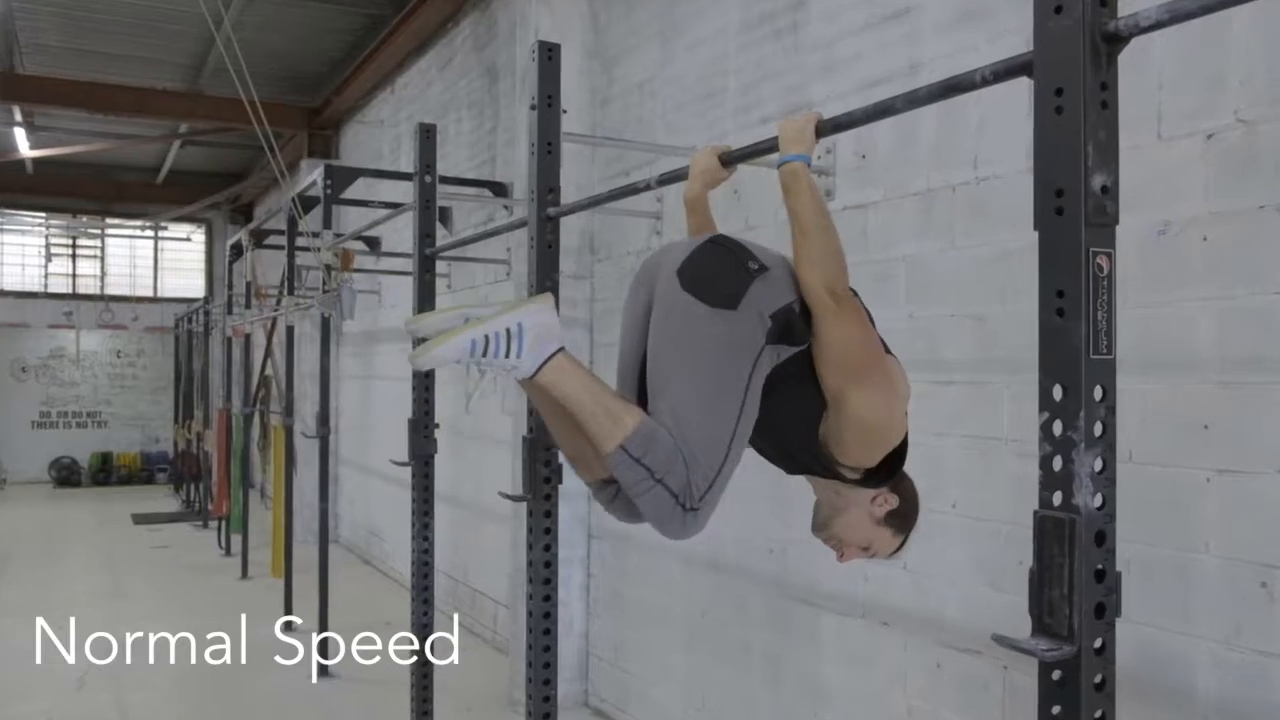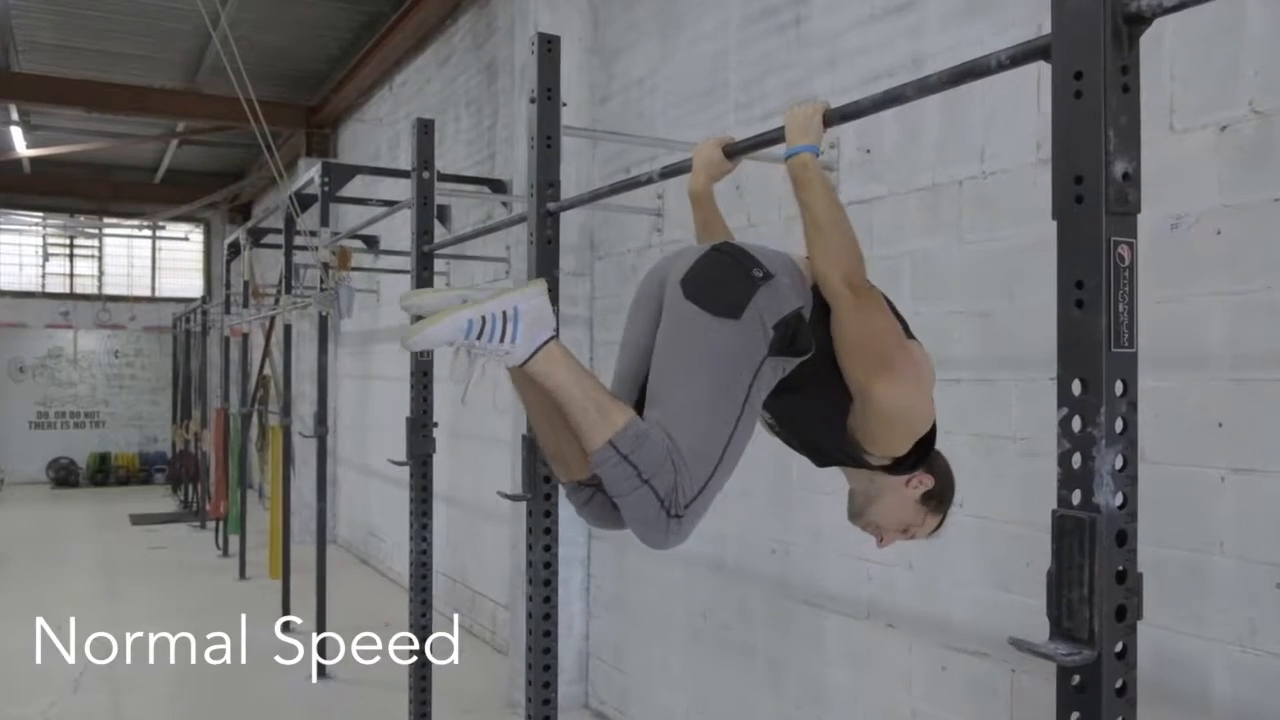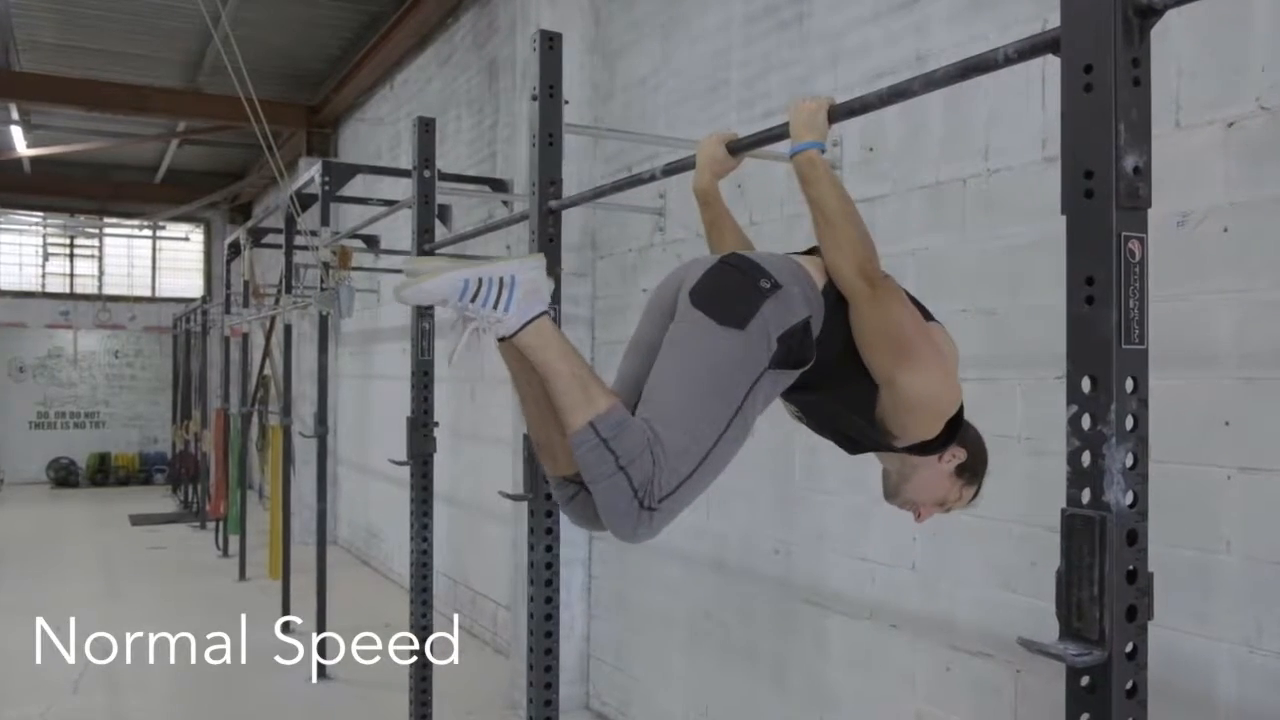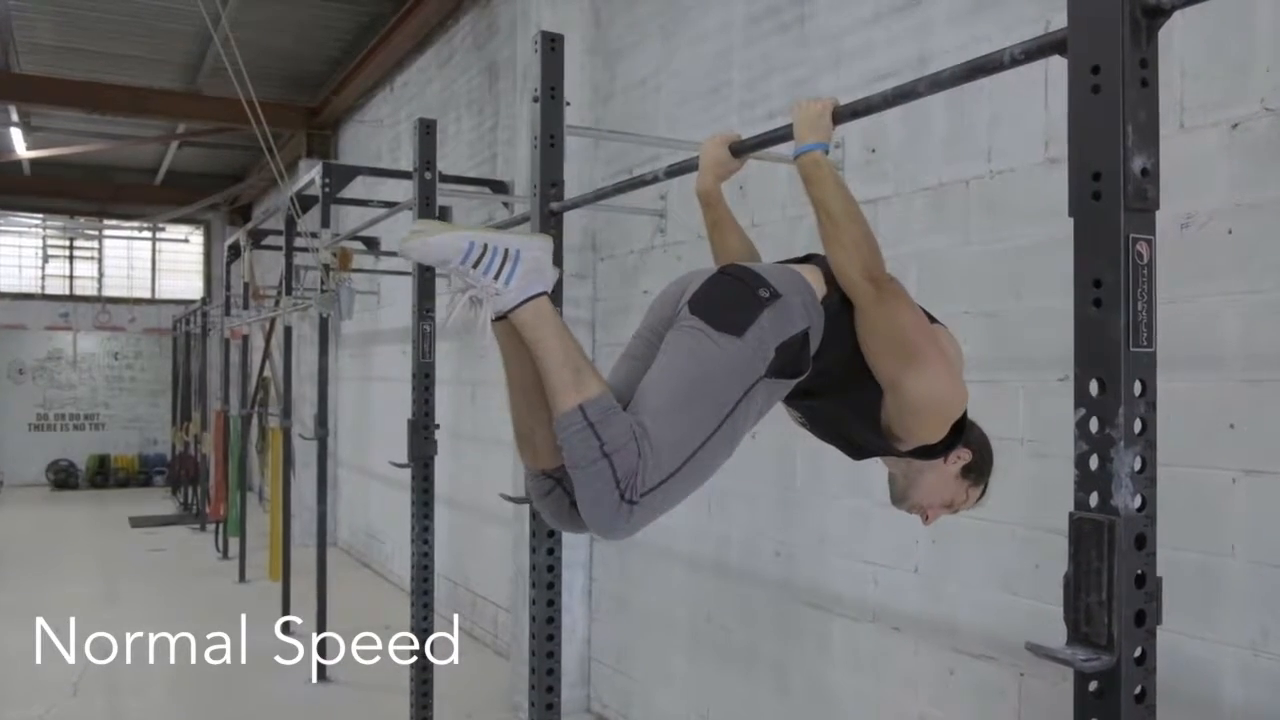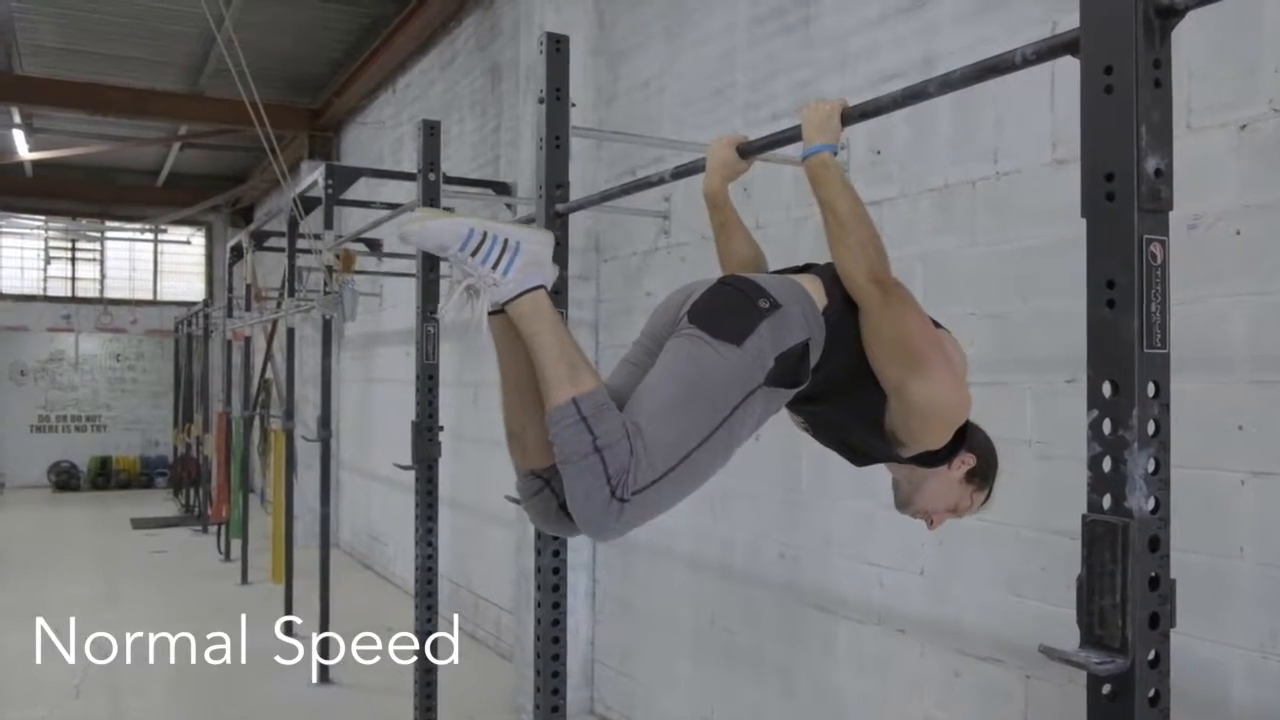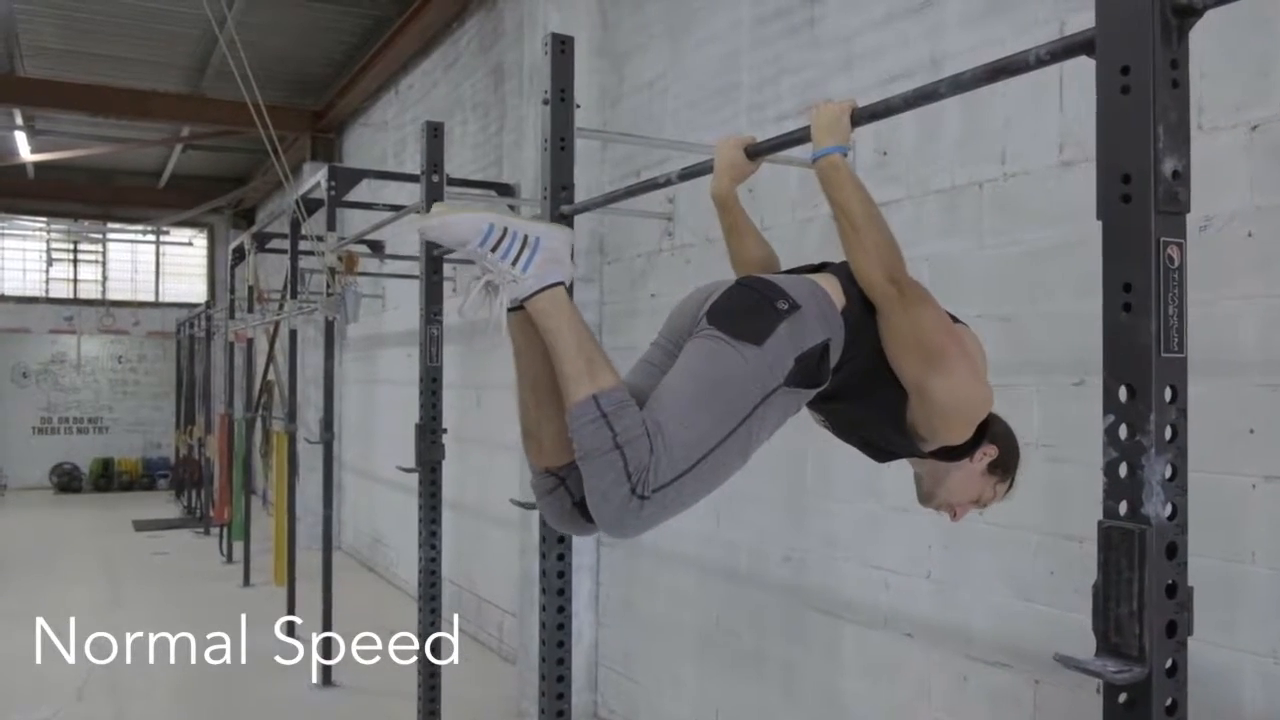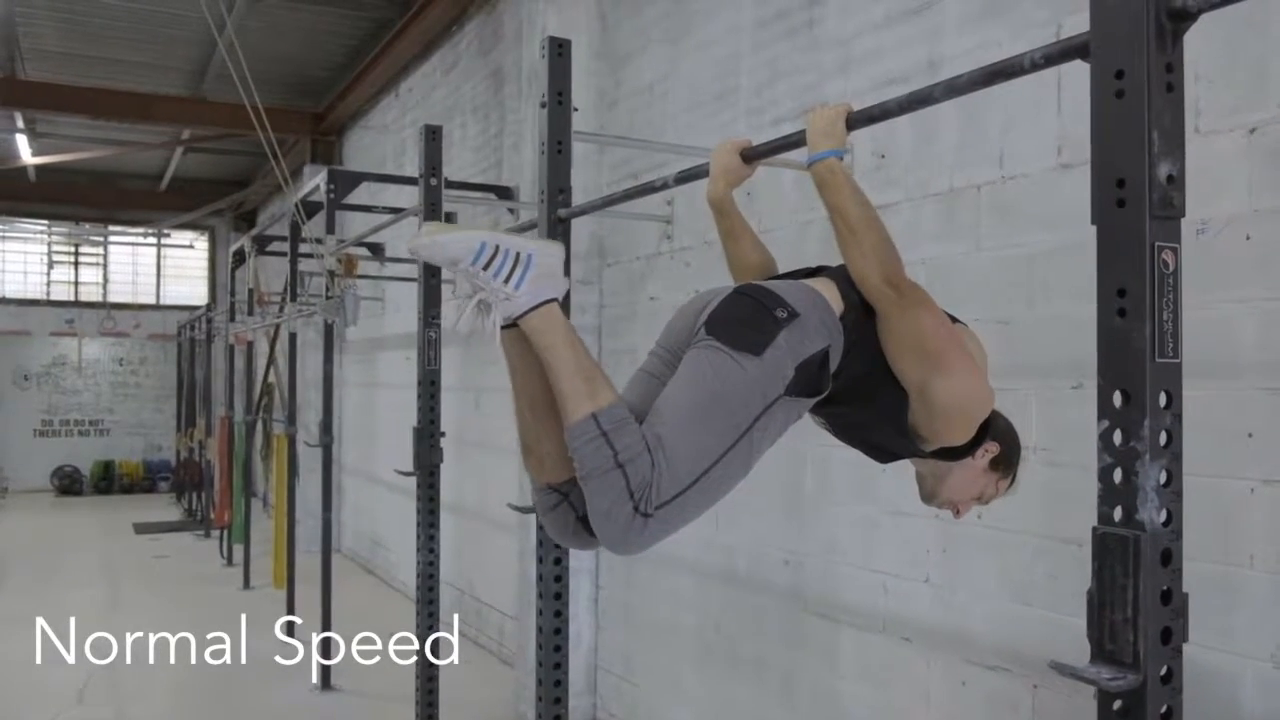
dt=0.4s
person 1, frame 1
right shoulder: (872, 429)
left wrist: (697, 195)
left hip: (680, 267)
right hip: (730, 291)
left knee: (630, 495)
right knee: (677, 507)
left ankle: (517, 344)
right ankle: (537, 350)
person 1, frame 2
right shoulder: (899, 414)
right elbow: (848, 289)
left hip: (691, 277)
right hip: (736, 302)
left knee: (605, 501)
right knee: (661, 515)
left ankle: (510, 329)
right ankle: (528, 338)
person 1, frame 3
right shoulder: (927, 399)
right elbow: (863, 280)
right wrist: (808, 153)
left hip: (707, 288)
right hip: (752, 312)
left knee: (589, 500)
right knee: (633, 507)
left ankle: (507, 306)
right ankle: (519, 311)
person 1, frame 4
right shoulder: (935, 401)
right elbow: (868, 283)
right wrist: (811, 155)
left hip: (706, 299)
right hip: (752, 322)
left knee: (567, 502)
right knee: (614, 504)
left ankle: (509, 298)
right ankle: (519, 289)
person 1, frame 5
right shoulder: (939, 407)
right elbow: (875, 287)
right wrist: (820, 156)
left hip: (710, 308)
right hip: (757, 332)
left knee: (556, 505)
right knee: (604, 504)
left ankle: (505, 288)
right ankle: (519, 282)
person 1, frame 6
right shoulder: (959, 402)
right elbow: (892, 287)
right wrist: (830, 158)
left hip: (725, 311)
right hip: (774, 333)
left knee: (570, 505)
right knee: (623, 502)
left ankle: (525, 287)
right ankle: (537, 278)
person 1, frame 7
left shoulder: (882, 413)
right shoulder: (962, 402)
right elbow: (890, 290)
right wrist: (825, 161)
left hip: (726, 317)
right hip: (774, 339)
left knee: (573, 518)
left ankle: (516, 306)
right ankle: (528, 293)
